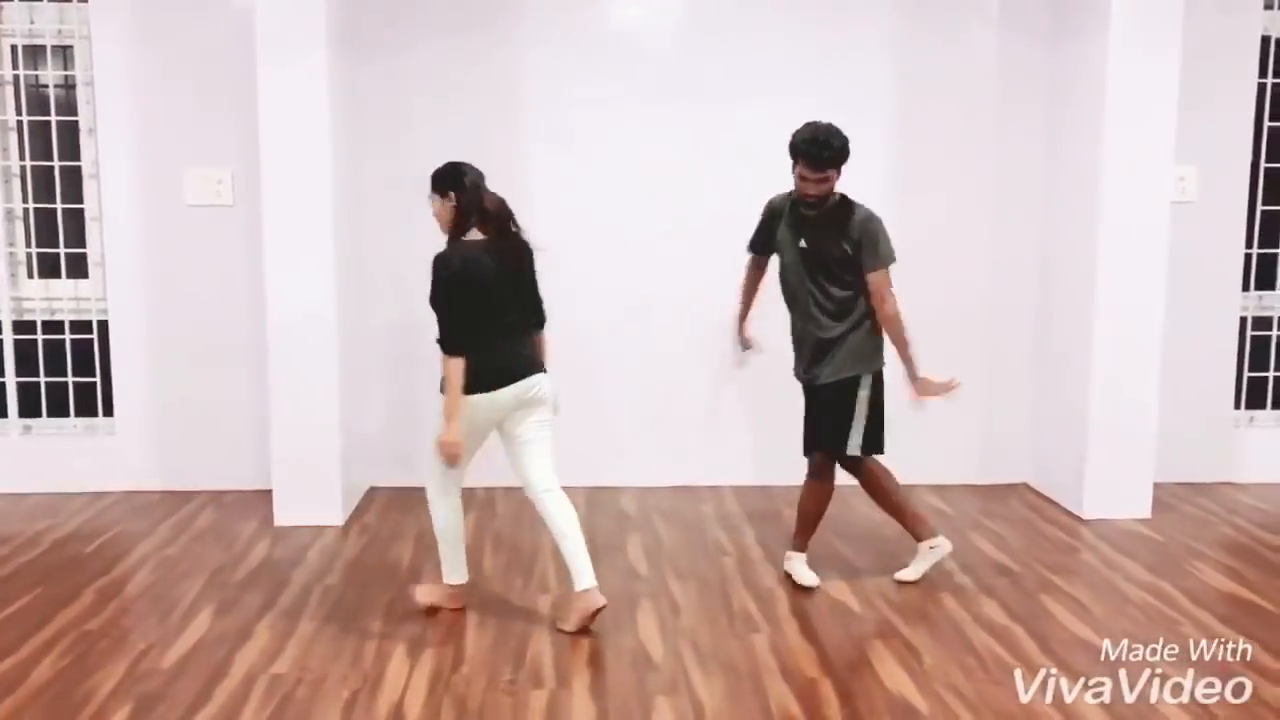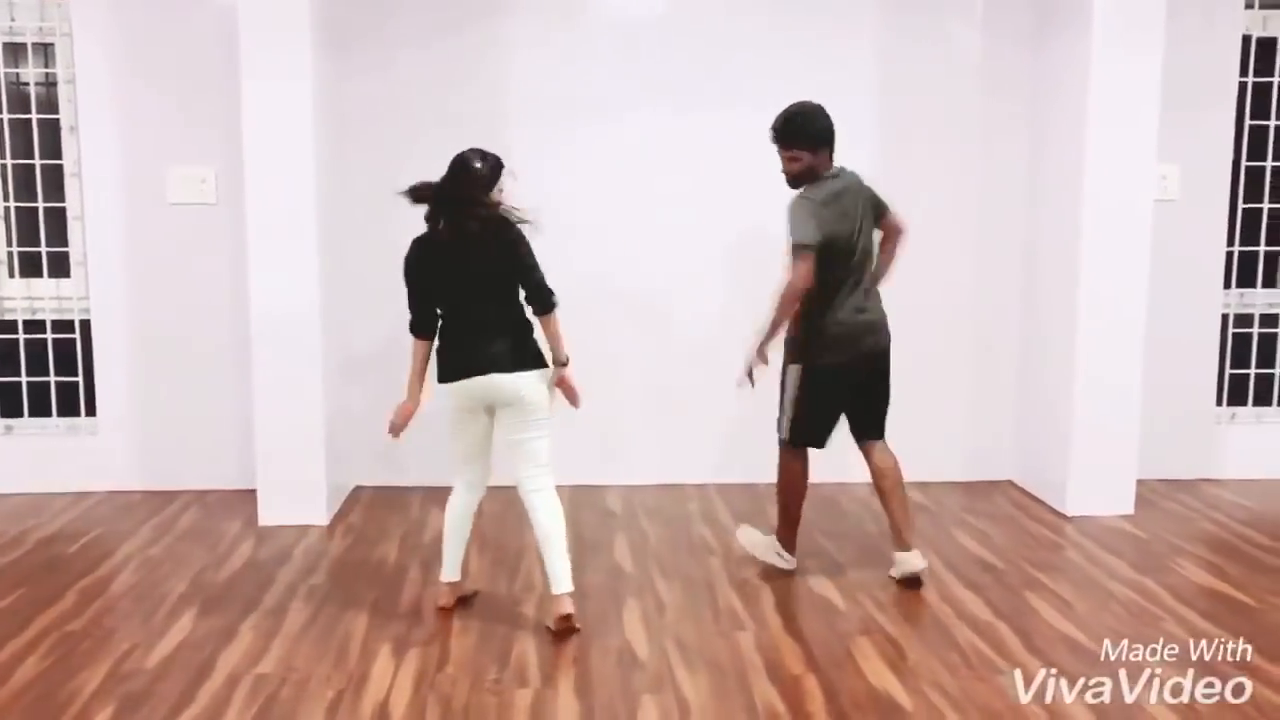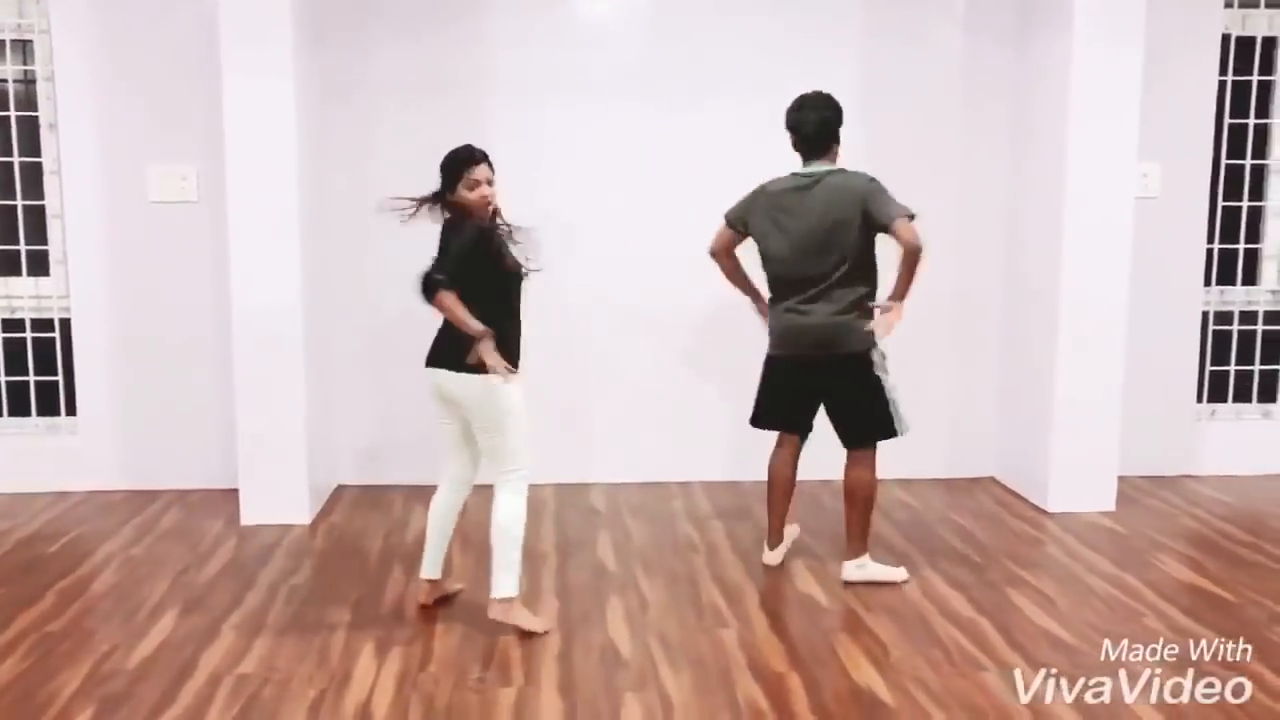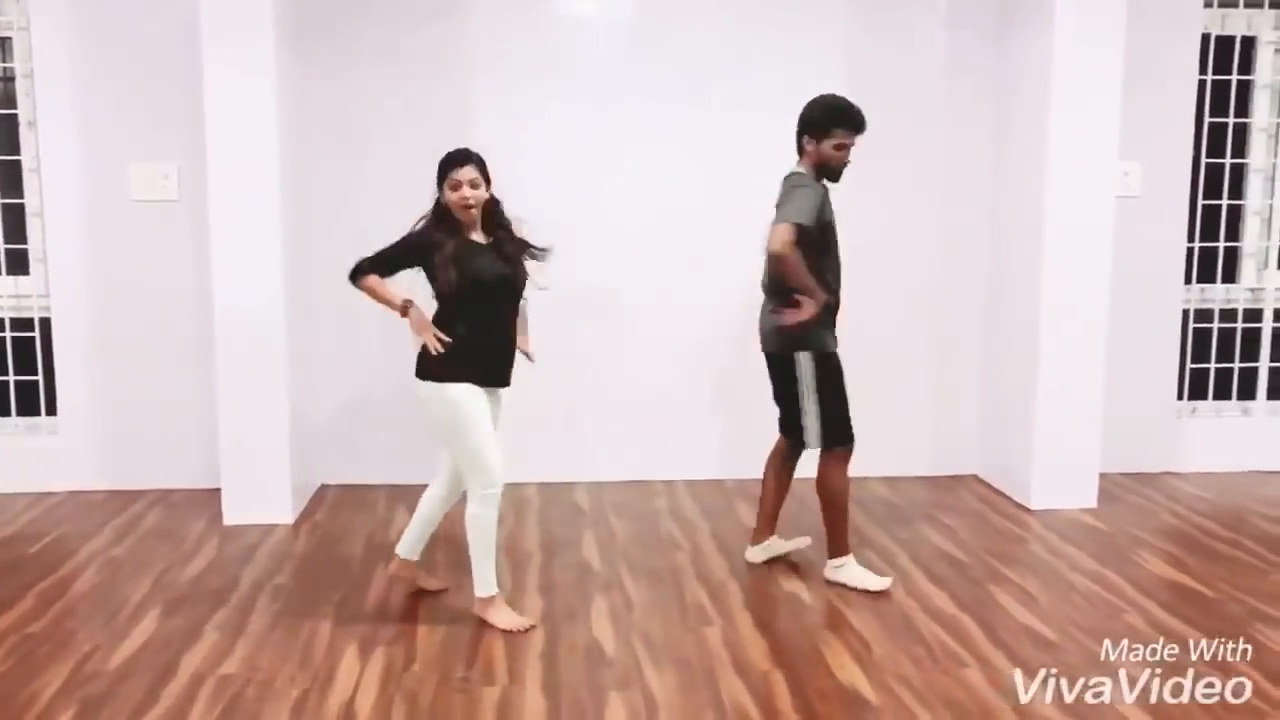
dt=0.2s
person 1, frame 1
left shoulder: (862, 223)
right shoulder: (779, 211)
left elbow: (884, 300)
right elbow: (757, 264)
left wrist: (912, 373)
right wrist: (743, 321)
left hip: (853, 362)
right hip: (813, 361)
left knee: (822, 459)
right knee: (856, 458)
left ankle: (797, 552)
right ankle: (929, 540)
person 1, frame 2
left shoulder: (809, 205)
right shoulder: (855, 187)
left elbow: (799, 283)
right elbow: (895, 229)
left wrist: (763, 343)
left hip: (823, 341)
right hip: (871, 335)
left knee: (794, 444)
right knee: (872, 441)
left ankle: (784, 546)
right ankle: (905, 549)
person 1, frame 3
left shoulder: (766, 196)
right shoulder: (861, 189)
left elbow: (719, 249)
right elbow: (911, 242)
left wrist: (759, 298)
right wrist: (896, 299)
left hip: (788, 339)
right hip: (847, 340)
left knee: (790, 437)
right knee: (862, 448)
left ankle: (775, 541)
right ankle: (856, 558)
person 1, frame 4
left shoulder: (798, 188)
right shoulder: (808, 192)
right elbow: (778, 245)
right wrist: (814, 296)
left hip: (787, 336)
right hip: (804, 339)
left knee: (794, 437)
right knee: (836, 446)
left ankle: (763, 539)
right ankle: (839, 560)
person 2, frame 1
left shoulder: (451, 262)
right shoulder: (513, 247)
left elbow: (454, 343)
right elbow: (536, 317)
left wrist: (451, 420)
right wrist: (536, 369)
left hip: (483, 390)
right hip: (531, 381)
left knee: (444, 485)
right knee: (544, 486)
left ankle: (453, 586)
right ankle: (585, 590)
person 2, frame 2
left shoulder: (422, 251)
right shoulder: (506, 236)
left elbow: (423, 326)
right elbow: (542, 301)
left wrist: (413, 395)
right wrist: (561, 363)
left hip: (461, 378)
right hip: (519, 372)
left knee: (469, 480)
right knee: (537, 483)
left ankle: (450, 584)
right ankle: (561, 595)
person 2, frame 3
left shoulder: (476, 232)
right shoulder: (469, 232)
right elbow: (435, 285)
right wrist: (482, 337)
left hip: (454, 370)
right hip: (481, 371)
left knee: (457, 475)
right knee: (512, 479)
left ankle: (431, 580)
right ankle: (504, 598)
person 2, frame 4
left shoulder: (505, 239)
right shoulder: (433, 239)
left elbow: (513, 294)
right elbow: (363, 273)
left wrist: (520, 333)
right wrist: (410, 312)
left hip: (485, 376)
right hip: (451, 376)
left knee: (460, 475)
right knee: (486, 483)
left ankle: (407, 558)
right ankle: (487, 597)
